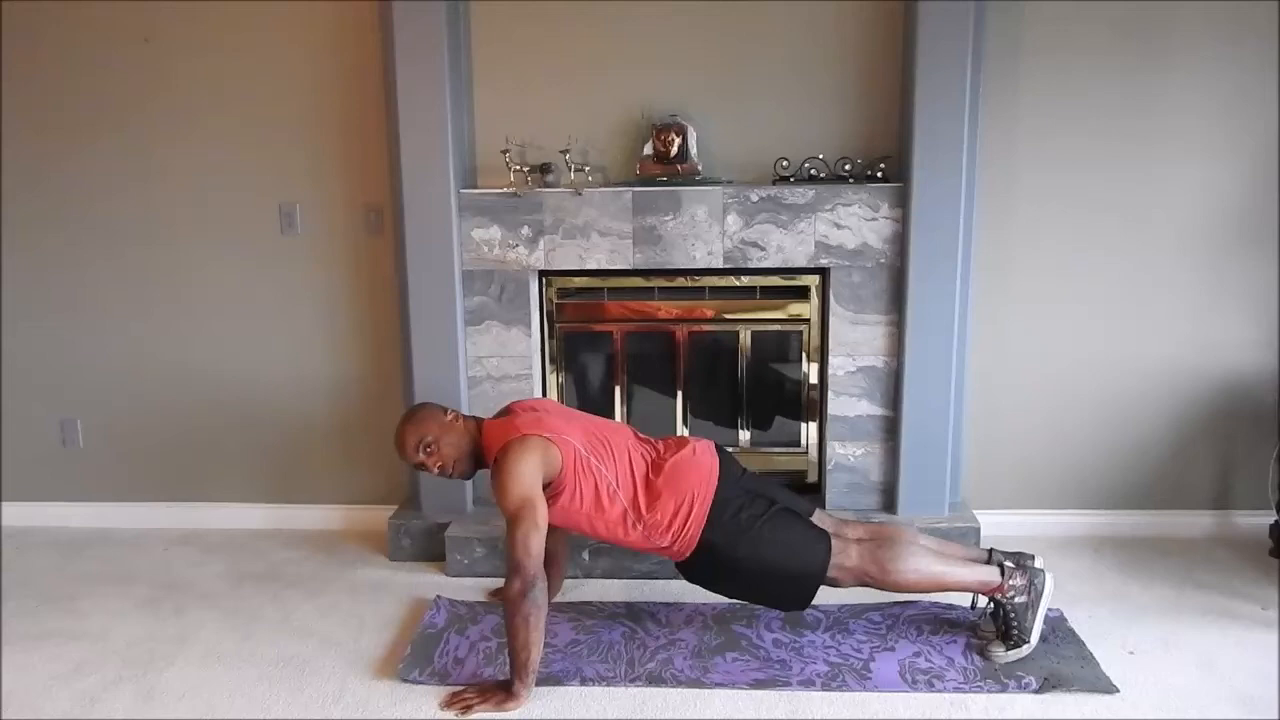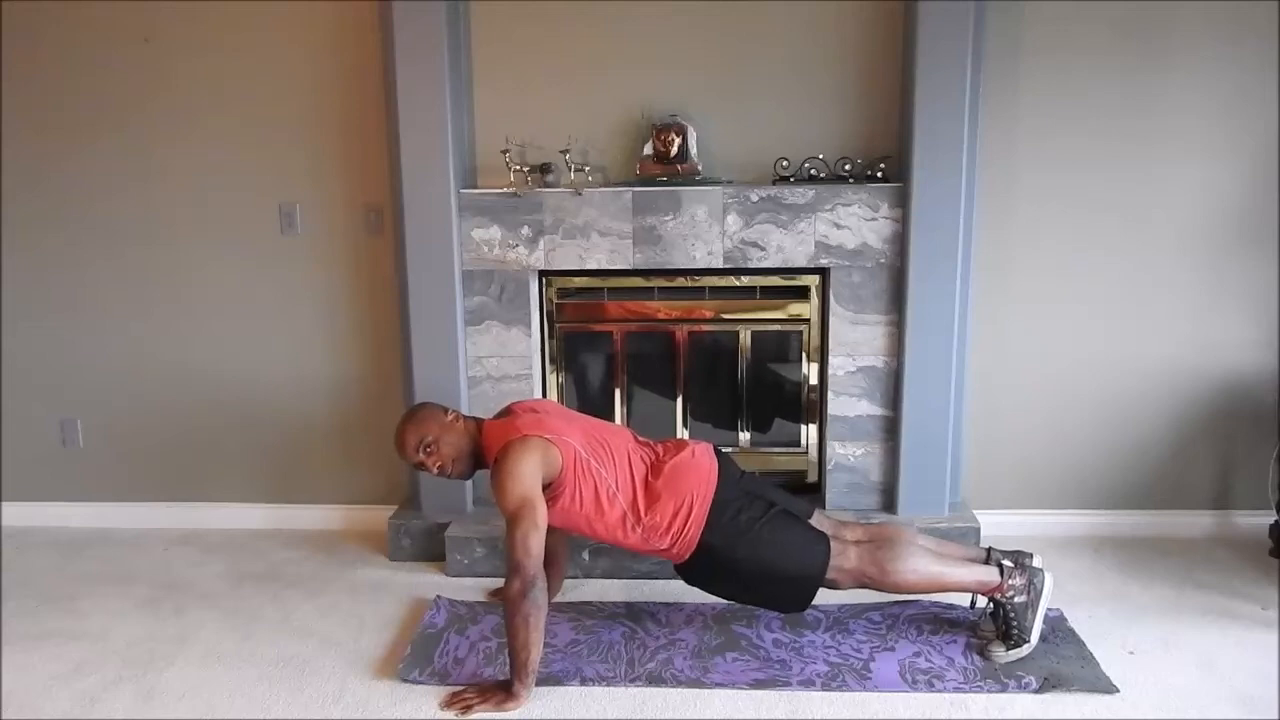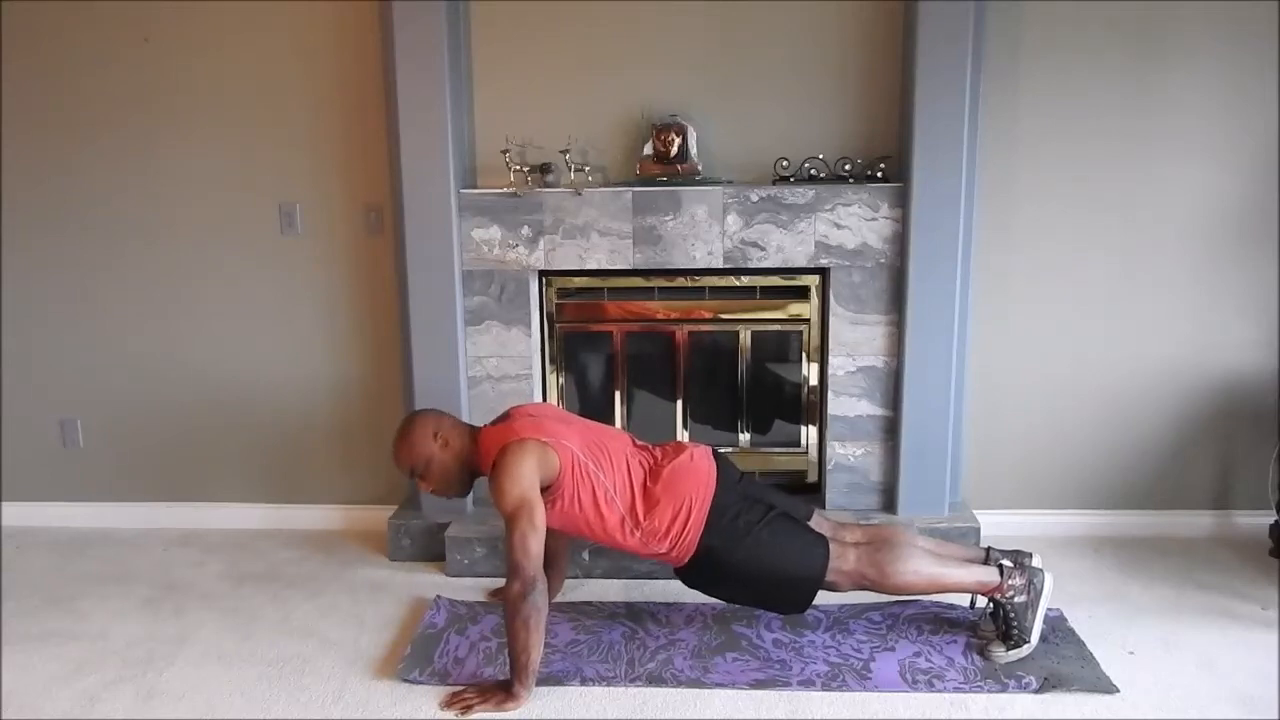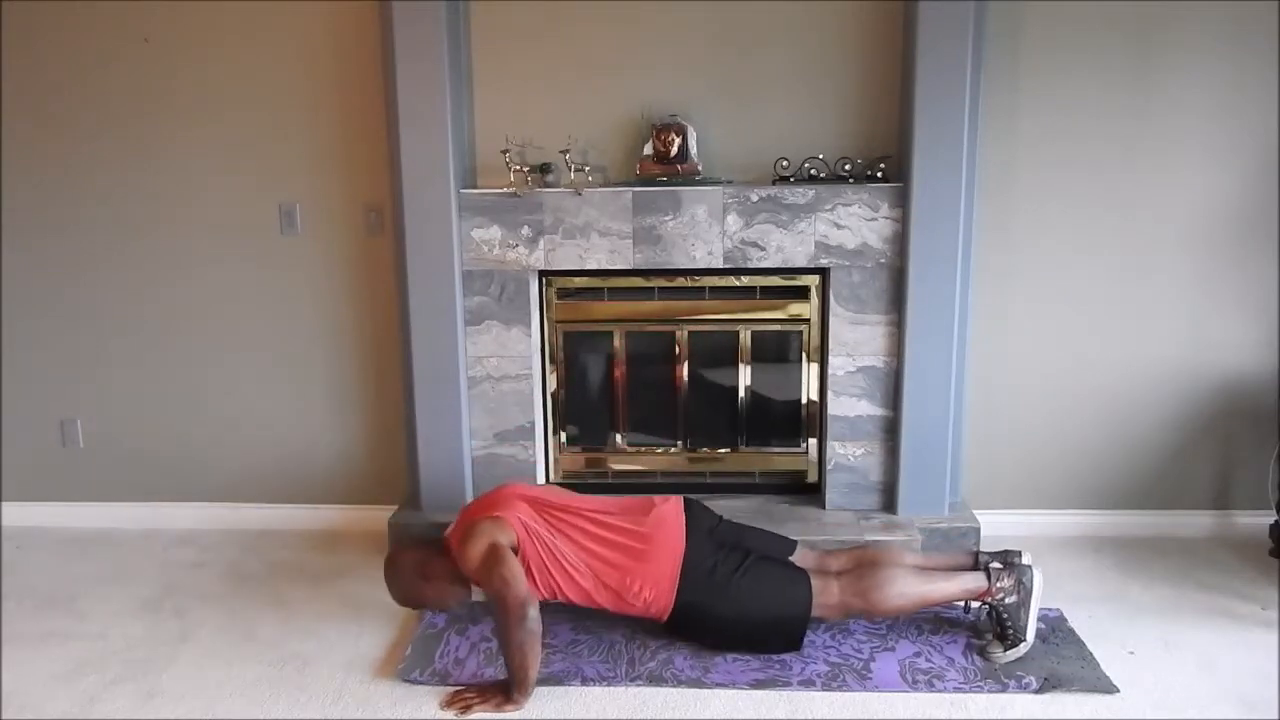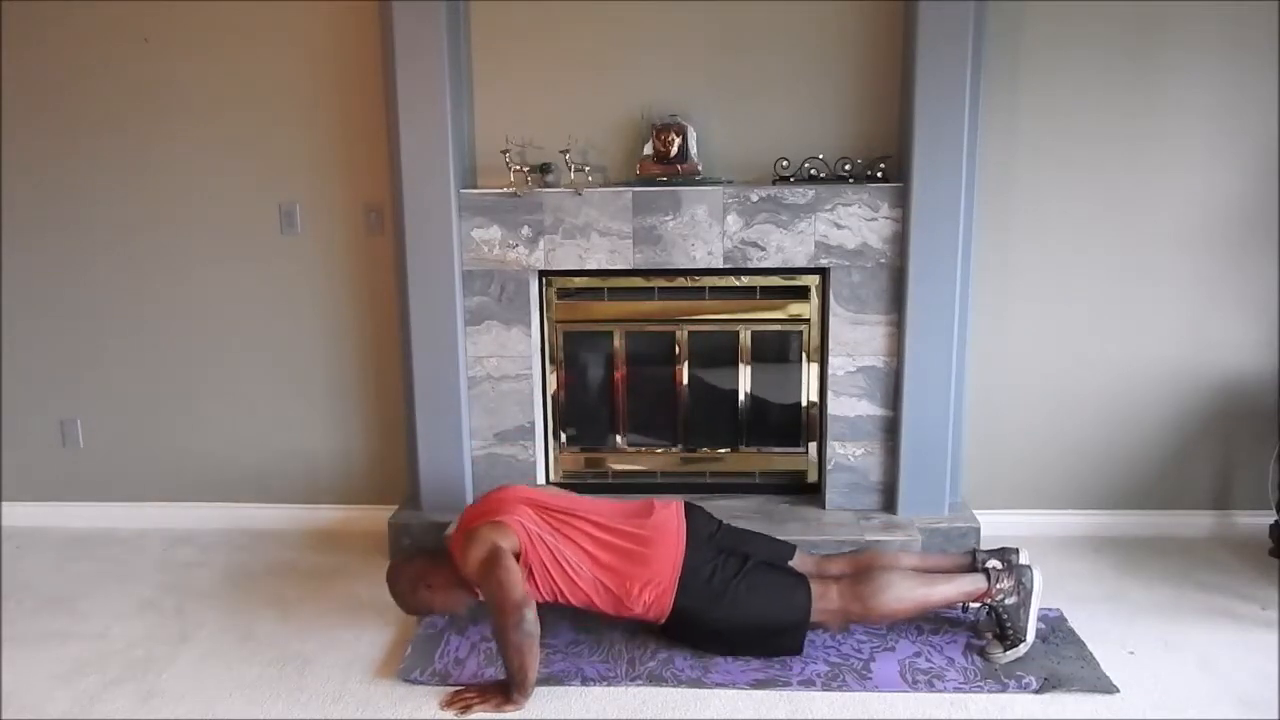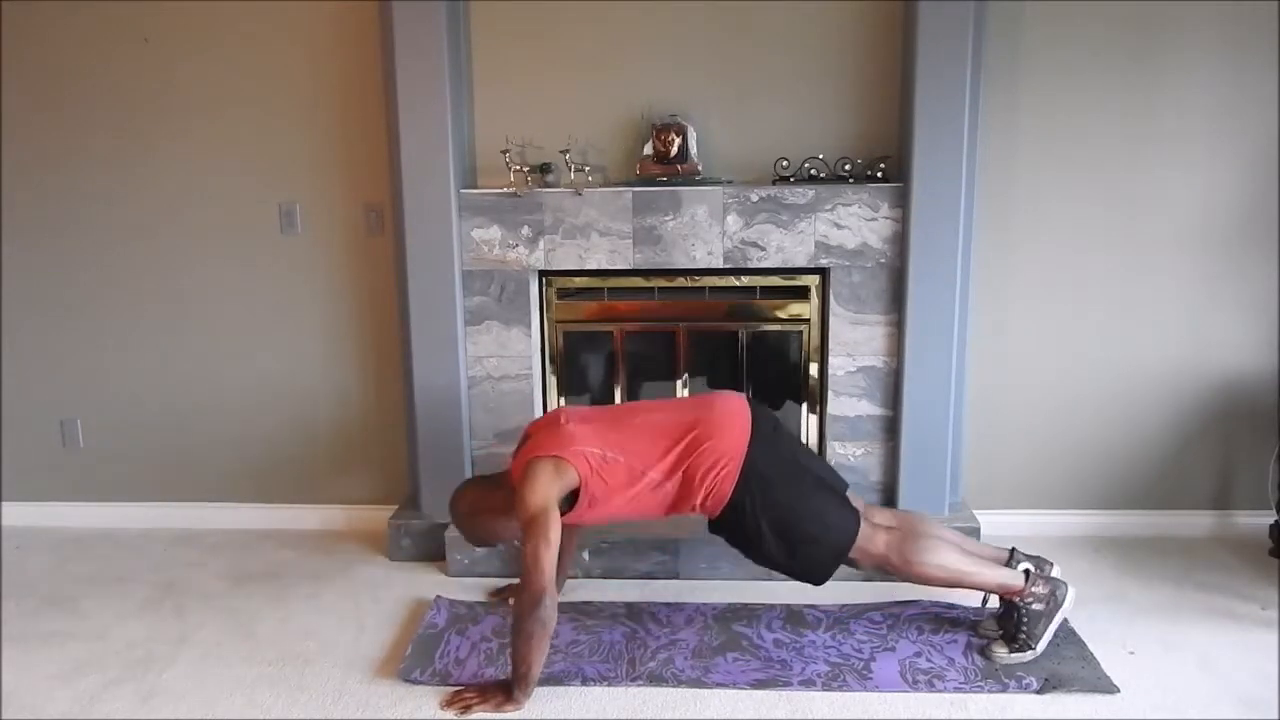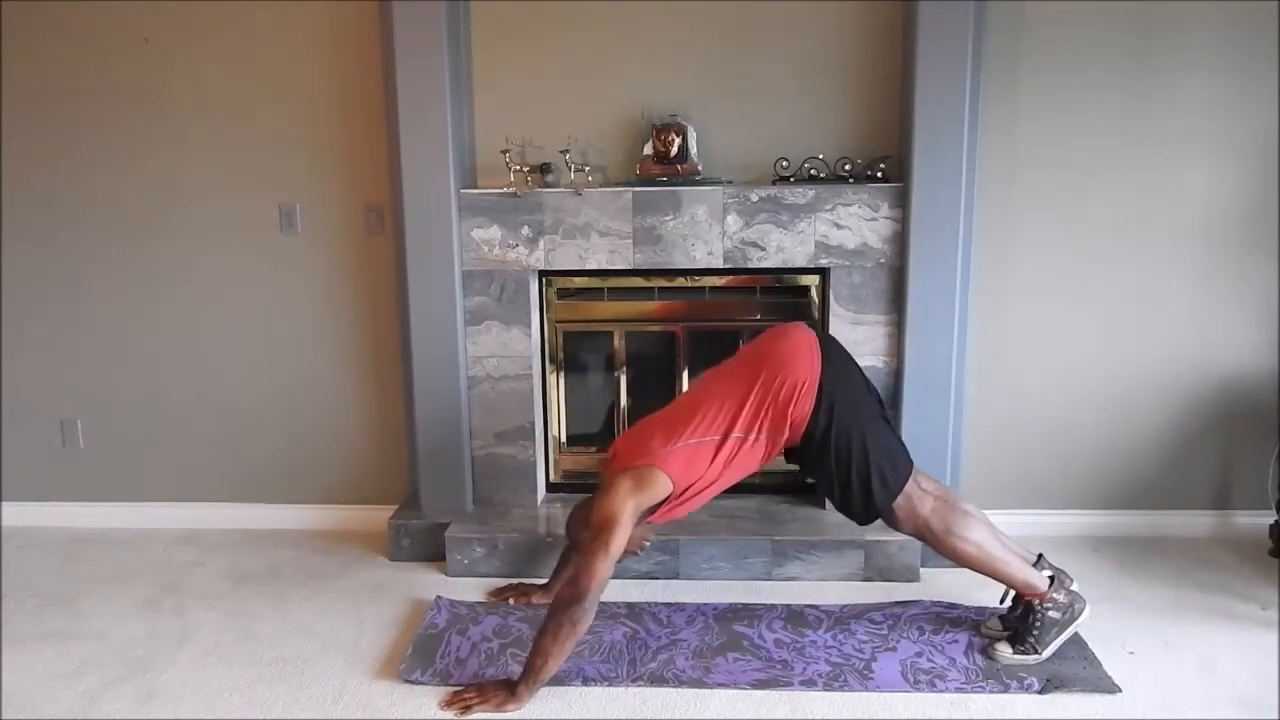
dt=0.7s
person 1, frame 1
left shoulder: (512, 462)
right shoulder: (517, 420)
left elbow: (523, 581)
right elbow: (558, 514)
right wrist: (542, 592)
left hip: (698, 514)
right hip: (698, 473)
left knee: (852, 563)
right knee: (844, 536)
left ankle: (1010, 582)
right ankle: (1000, 562)
person 1, frame 2
left shoulder: (512, 463)
right shoulder: (517, 420)
left elbow: (524, 581)
right elbow: (556, 518)
right wrist: (544, 591)
left hip: (697, 518)
right hip: (697, 474)
left knee: (851, 566)
right knee: (844, 537)
left ankle: (1010, 580)
right ankle: (998, 560)
person 1, frame 3
left shoulder: (509, 467)
right shoulder: (515, 426)
left elbow: (525, 584)
right wrist: (541, 593)
left hip: (697, 522)
right hip: (696, 478)
left knee: (851, 568)
right knee: (843, 539)
left ankle: (1009, 583)
right ankle: (998, 561)
person 1, frame 4
left shoulder: (473, 544)
right shoulder: (494, 511)
left elbow: (519, 607)
right wrist: (528, 586)
left hip: (680, 581)
right hip: (675, 525)
left knee: (838, 596)
right knee: (829, 565)
left ankle: (999, 588)
right ankle: (990, 565)
person 1, frame 5
left shoulder: (474, 548)
right shoulder: (492, 511)
left elbow: (516, 611)
right wrist: (543, 585)
left hip: (678, 583)
right hip: (674, 528)
left knee: (835, 602)
right knee: (827, 568)
left ankle: (999, 587)
right ankle: (988, 564)
person 1, frame 6
left shoulder: (533, 485)
right shoulder: (542, 441)
left elbow: (537, 598)
right wrist: (547, 583)
left hip: (726, 467)
right hip: (732, 424)
left knee: (870, 546)
right knee: (868, 520)
left ankle: (1030, 588)
right ankle: (1020, 566)
person 1, frame 7
left shoulder: (622, 499)
right shoulder: (623, 470)
left elbow: (580, 602)
right elbow: (584, 537)
right wrist: (545, 588)
left hip: (806, 381)
right hip: (801, 361)
left knee: (909, 508)
right knee: (911, 495)
left ankle: (1052, 596)
right ankle: (1037, 578)
